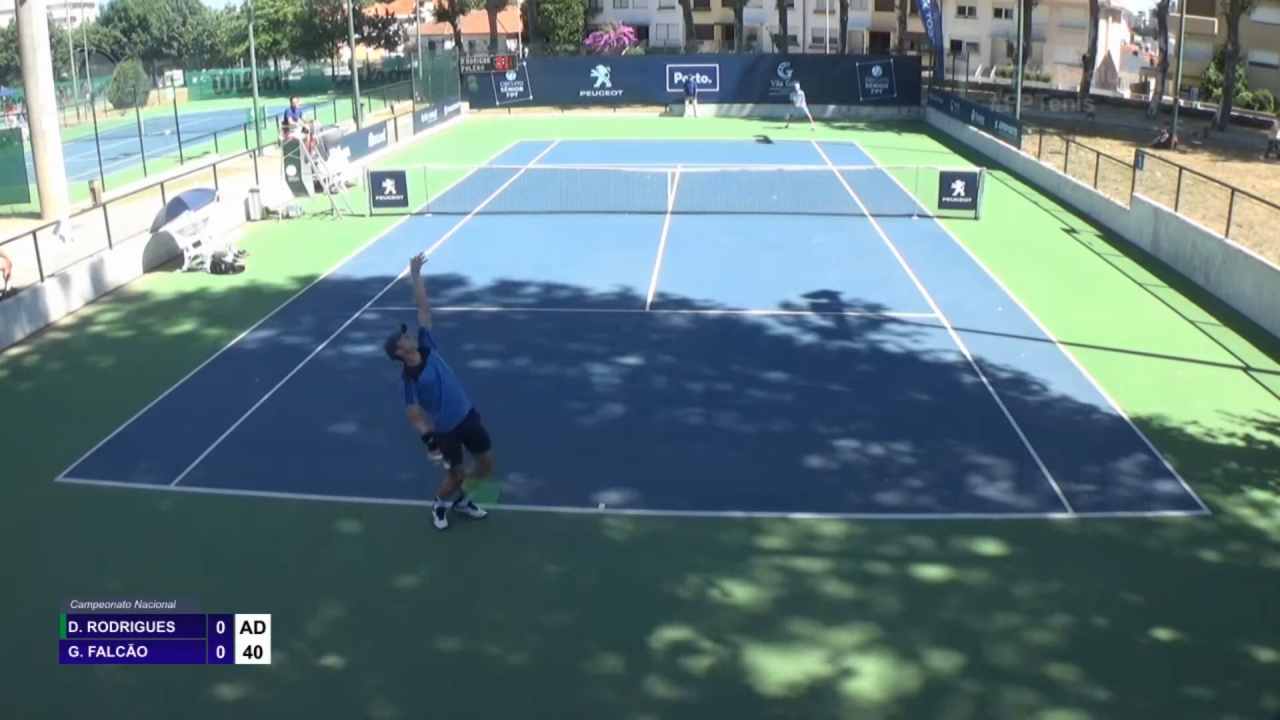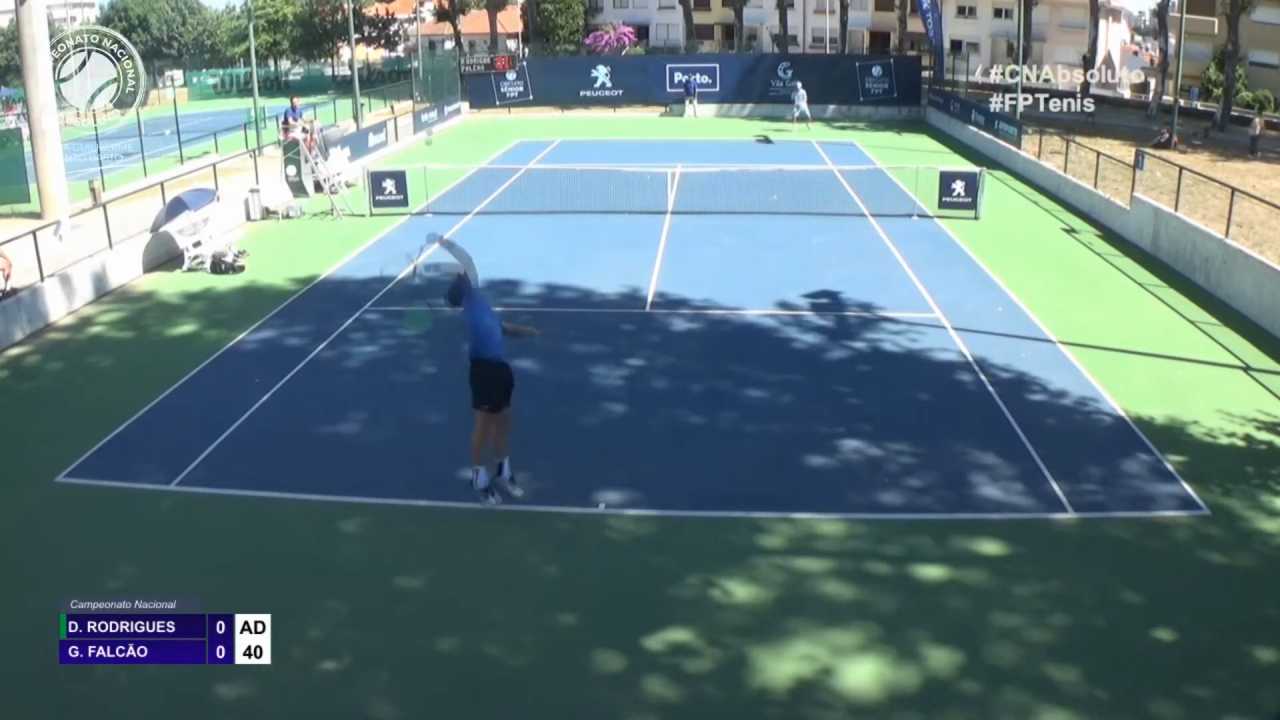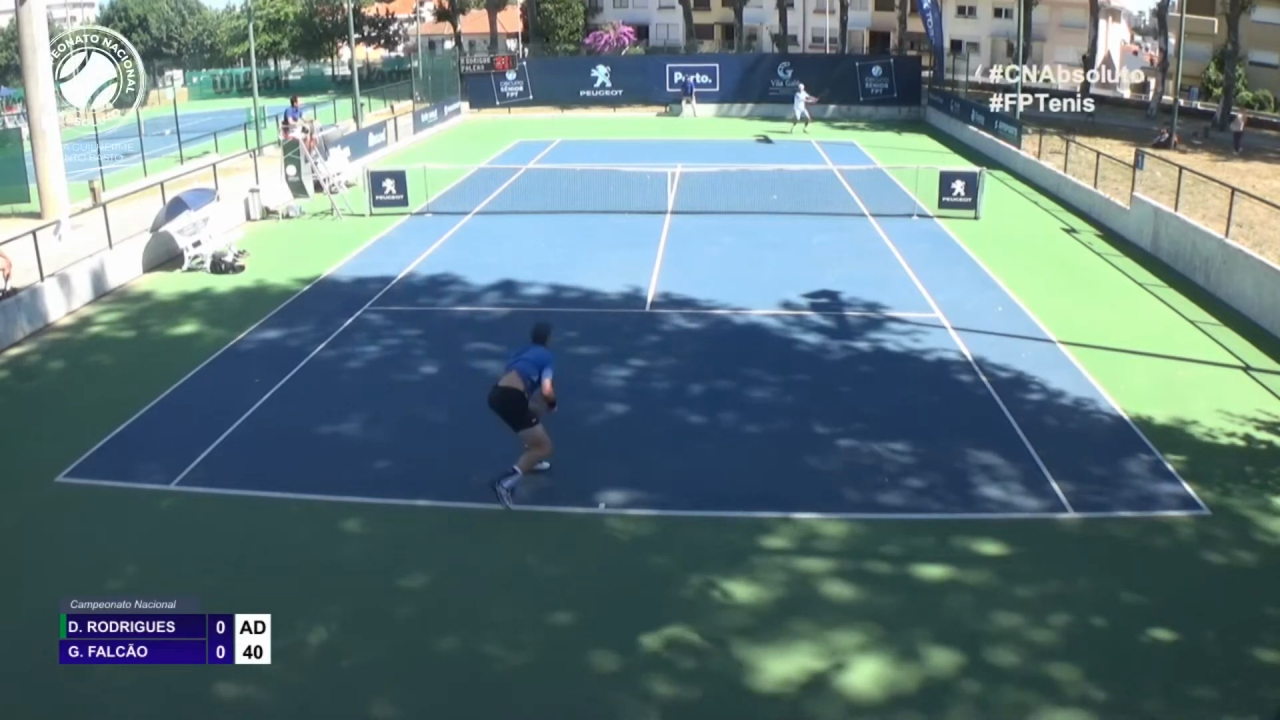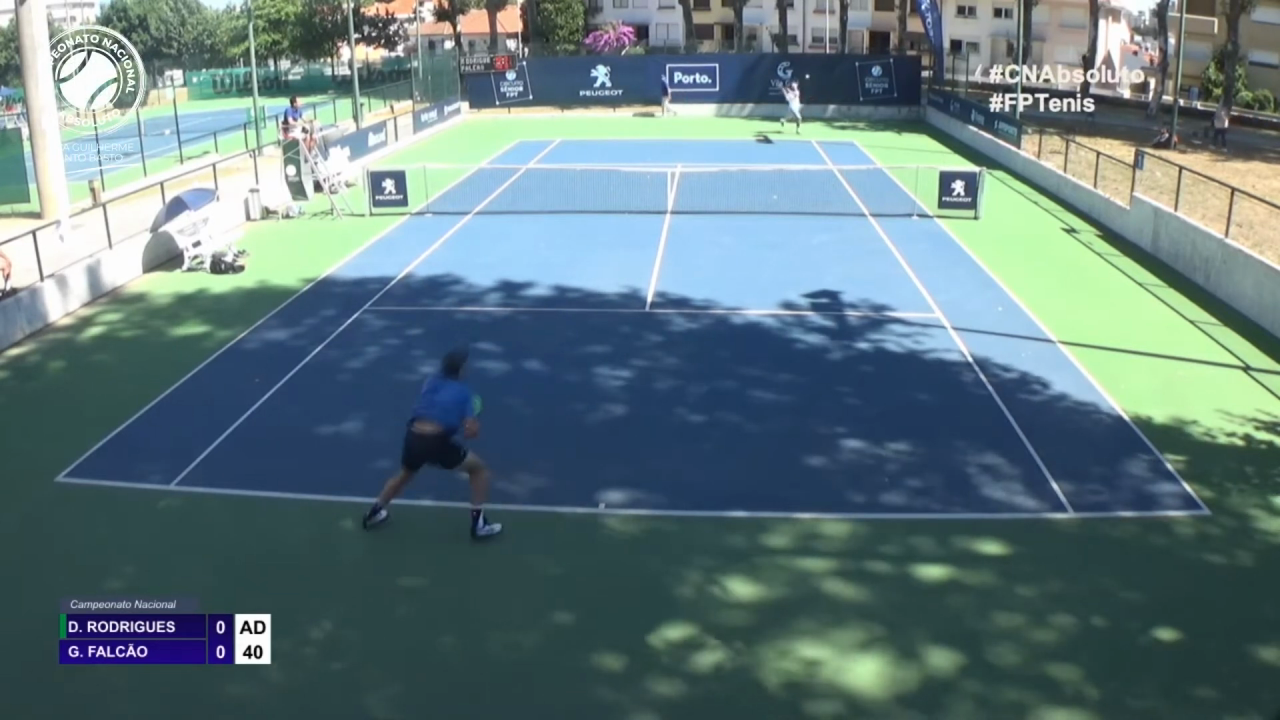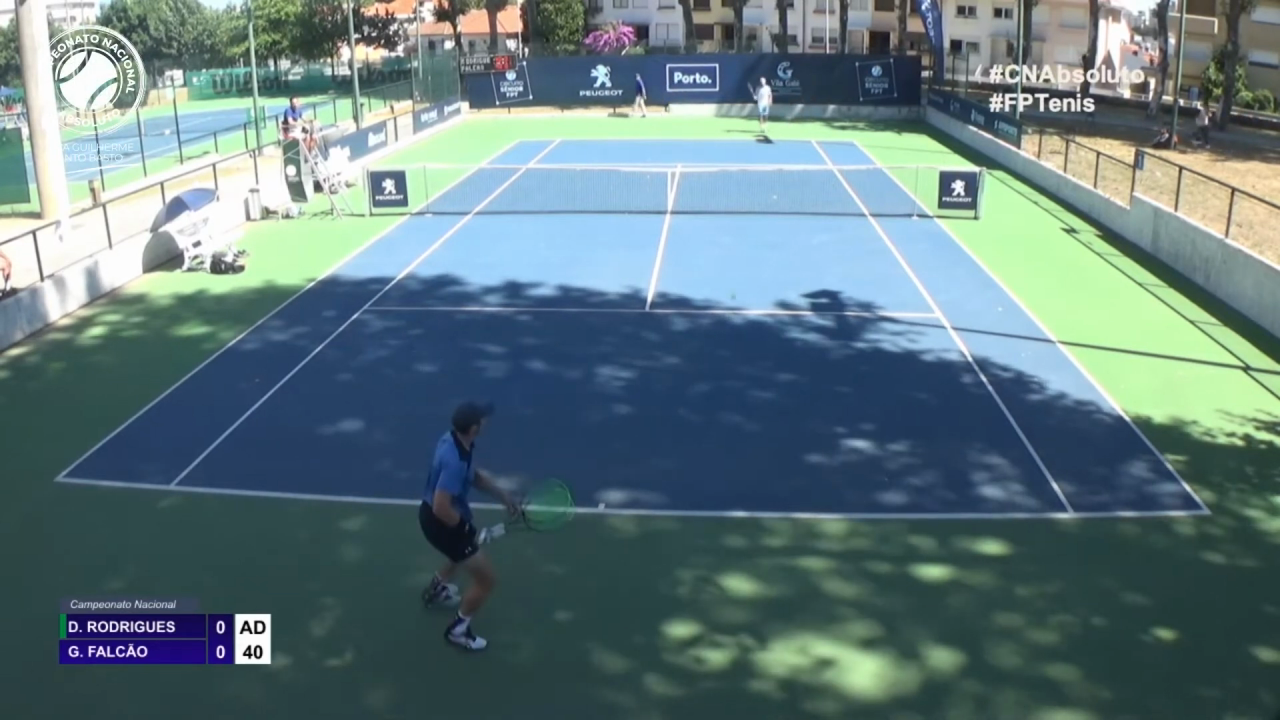
dt=0.7s
person 1, frame 1
left shoulder: (426, 347)
right shoulder: (409, 379)
left elbow: (424, 308)
right elbow: (414, 416)
left wrist: (416, 274)
right wrist: (431, 445)
left hip: (467, 415)
right hip: (444, 430)
left knee: (486, 463)
right knee: (456, 476)
left ankle: (462, 500)
right ankle: (440, 505)
person 1, frame 2
left shoulder: (481, 307)
right shoulder: (471, 301)
left elbow: (505, 329)
left wrist: (525, 331)
left hip: (498, 368)
right hip: (485, 369)
left knee: (503, 422)
right knee: (484, 425)
left ankle: (503, 474)
right ankle: (481, 480)
person 1, frame 3
left shoulder: (524, 352)
right shoulder: (546, 356)
right elbow: (547, 392)
right wrist: (552, 404)
left hip: (496, 394)
right hip: (511, 398)
left knee: (533, 417)
right knee: (544, 448)
left ankle: (531, 461)
right ankle: (505, 482)
person 1, frame 4
left shoulder: (430, 383)
right shoulder: (463, 392)
right elbow: (472, 430)
right wrist: (472, 426)
left hip: (414, 439)
right hip: (436, 443)
left knee: (405, 475)
right knee: (479, 469)
left ankle: (376, 512)
right ankle: (479, 523)
person 1, frame 5
left shoulder: (452, 440)
right shoulder: (454, 461)
left elbow: (472, 475)
right elbow: (440, 508)
left wrist: (502, 494)
right wrist: (469, 533)
left hip: (451, 516)
right hip: (439, 522)
left knee: (466, 556)
right knee: (486, 579)
left ankle: (437, 589)
right ankle: (459, 629)
